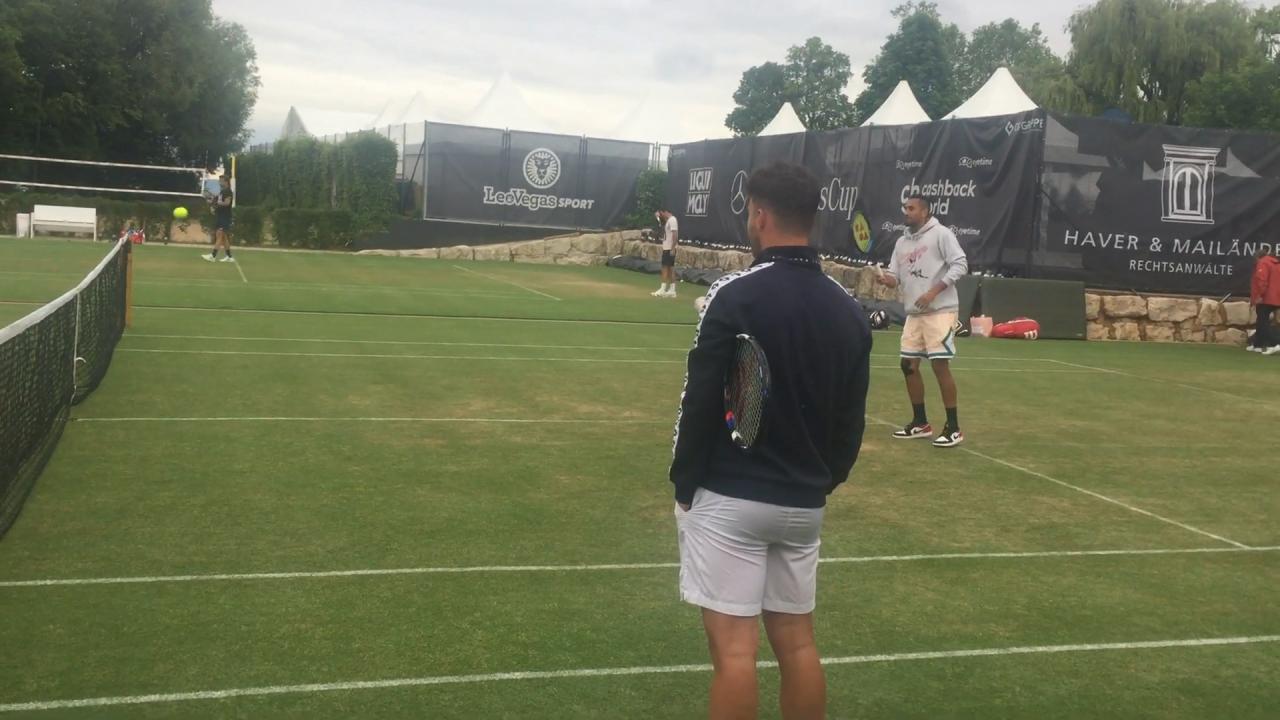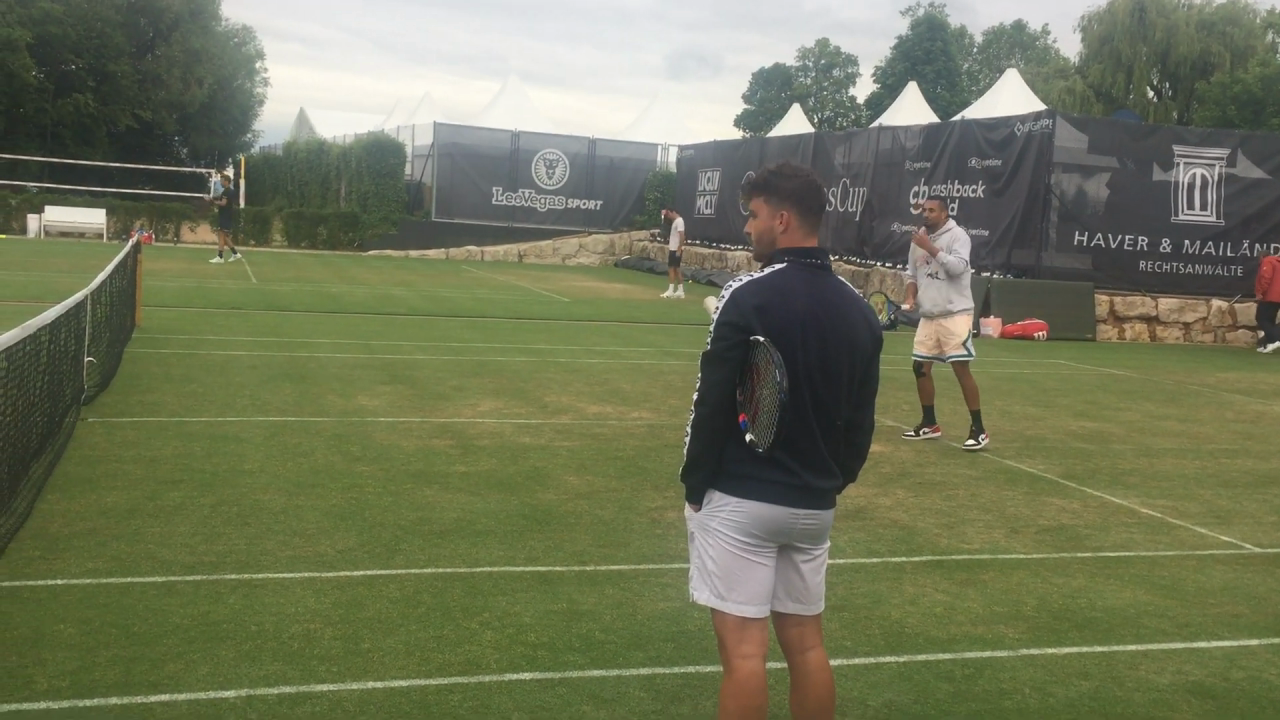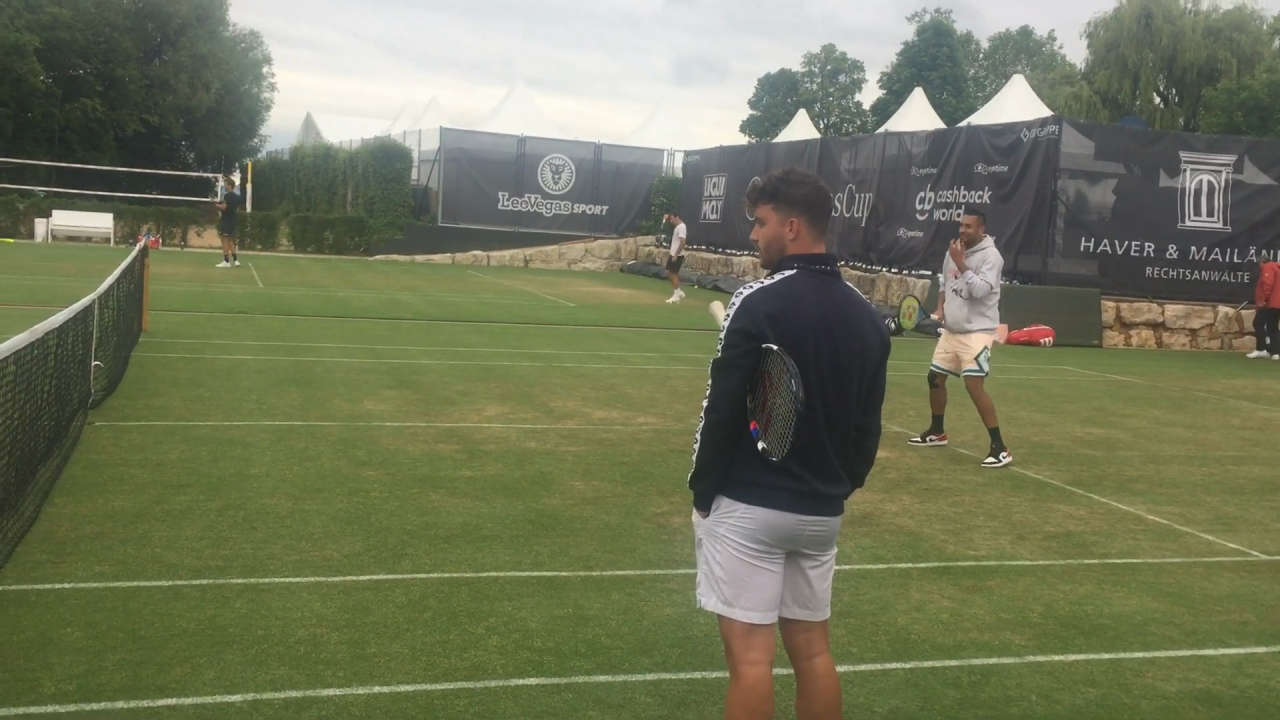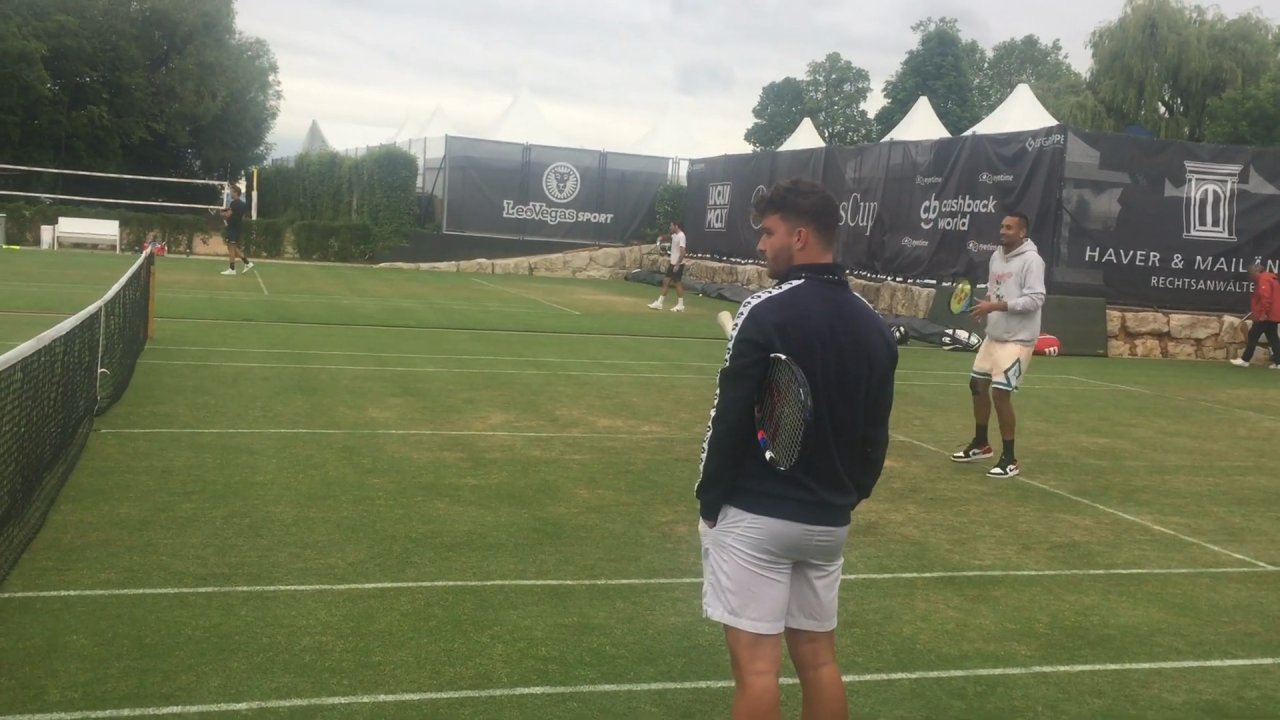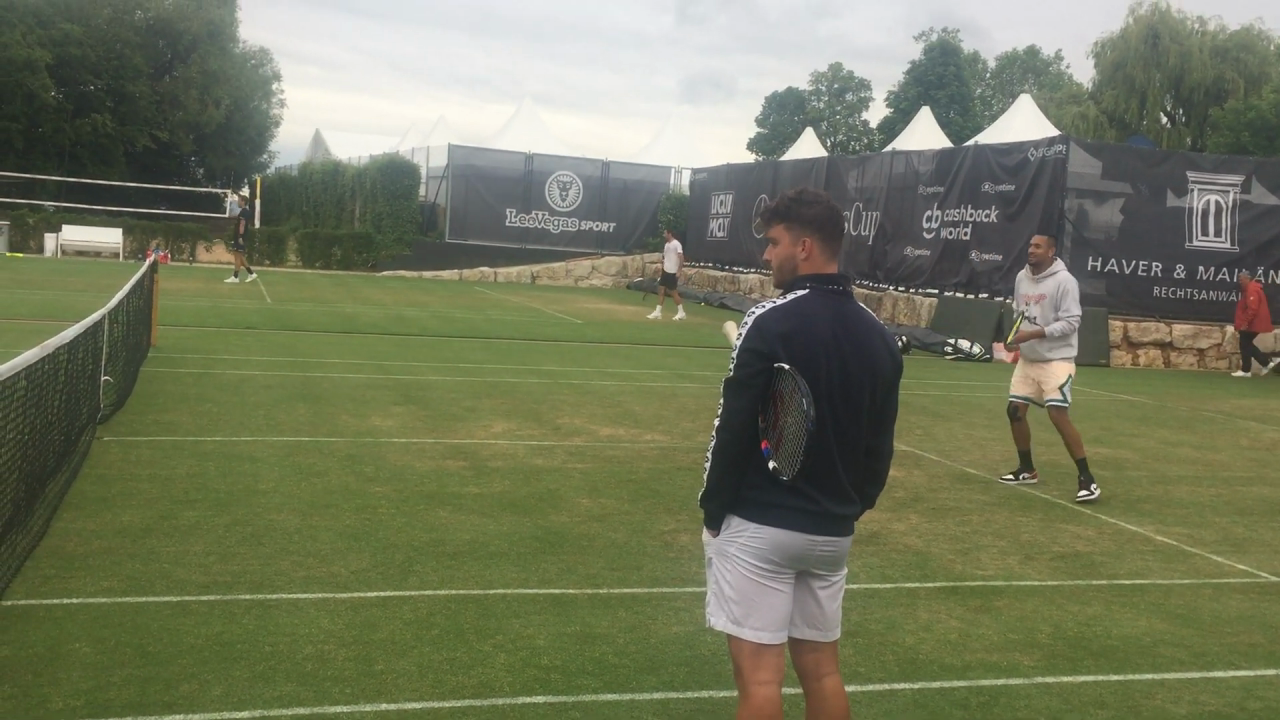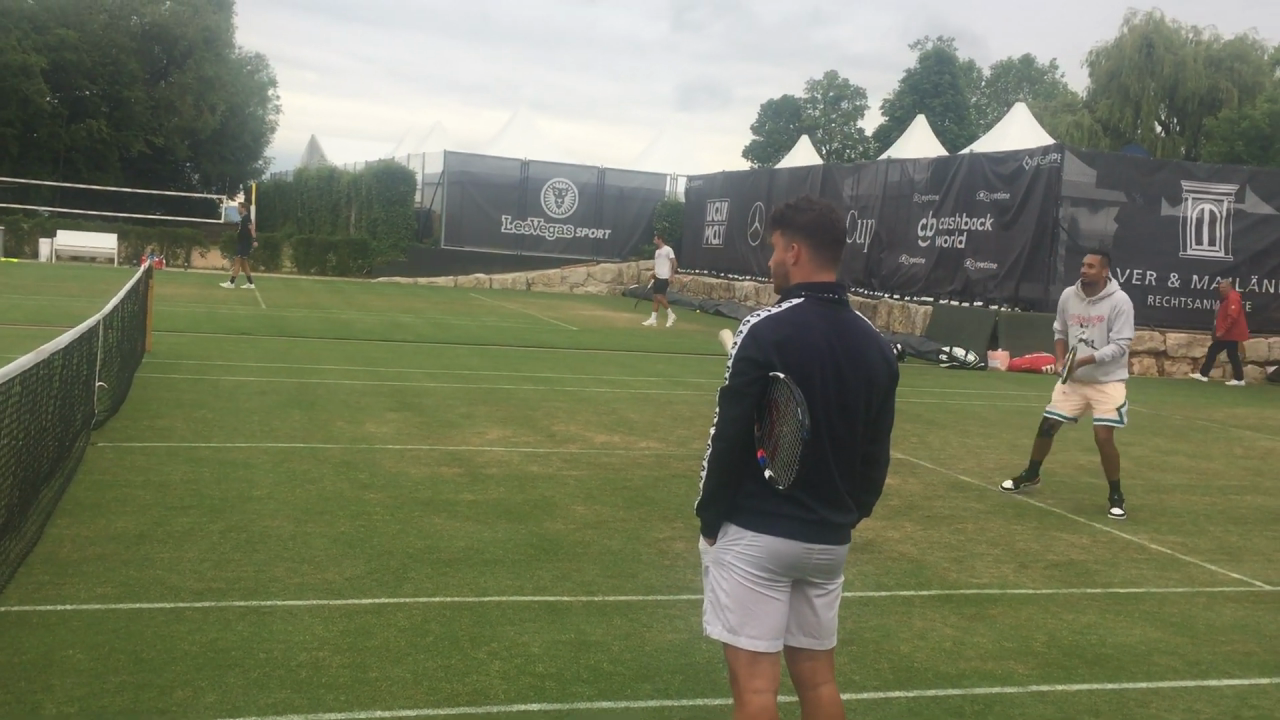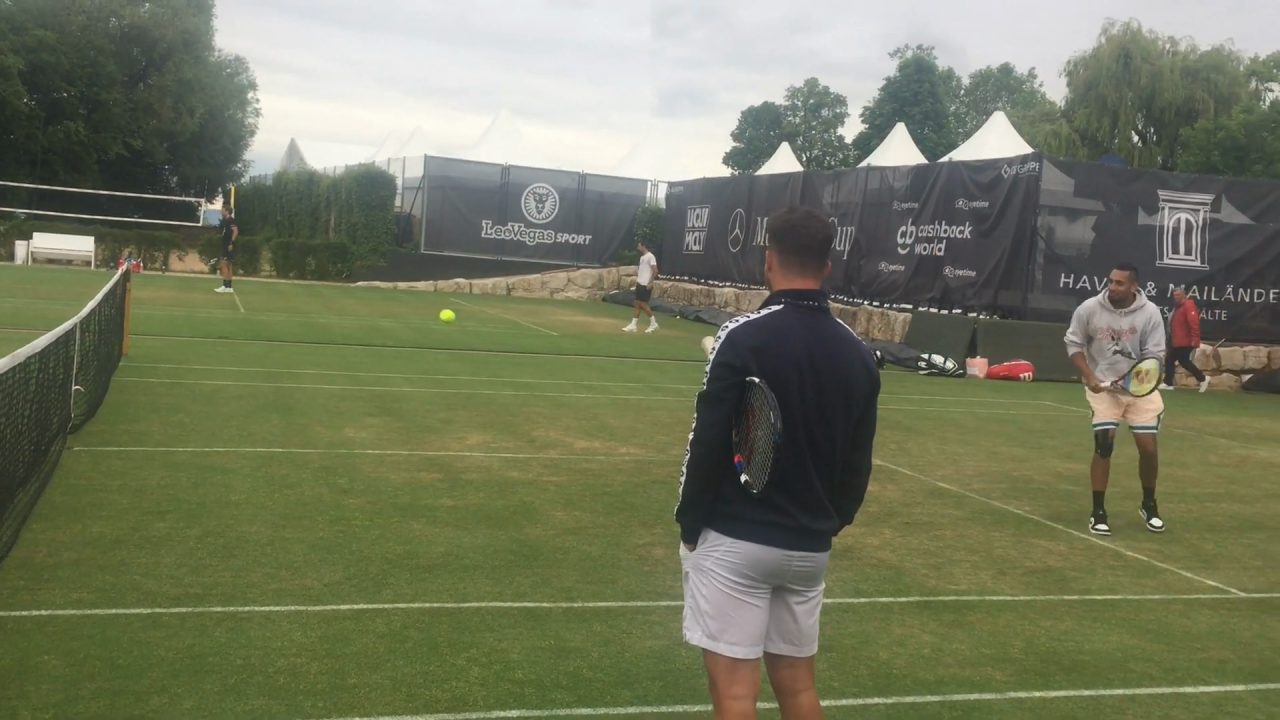
dt=0.3s
person 1, frame 1
left shoulder: (735, 296)
right shoulder: (849, 309)
left elbow: (700, 402)
right elbow: (851, 420)
left wrist: (684, 484)
left hip: (729, 499)
right hip: (803, 503)
left knee: (733, 647)
right knee: (797, 641)
person 1, frame 2
left shoulder: (748, 296)
right shoulder: (858, 309)
left elbow: (712, 403)
right elbow: (861, 420)
left wrist: (694, 484)
left hip: (740, 500)
right hip: (814, 505)
left knee: (743, 648)
right knee: (805, 641)
person 1, frame 3
left shoulder: (759, 303)
right shoulder: (867, 316)
left elbow: (723, 410)
right elbow: (868, 426)
left wrist: (703, 491)
left hip: (748, 507)
right hip: (821, 512)
left knee: (749, 654)
right knee: (812, 648)
person 1, frame 4
left shoulder: (767, 312)
right shoulder: (874, 326)
left elbow: (730, 419)
right elbow: (875, 436)
left wrist: (710, 500)
left hip: (755, 515)
right hip: (828, 522)
left knee: (756, 664)
right knee: (818, 658)
person 1, frame 5
left shoulder: (771, 322)
right shoulder: (879, 336)
left elbow: (733, 429)
right elbow: (880, 446)
left wrist: (713, 510)
left hip: (758, 526)
right hip: (832, 531)
left knee: (759, 675)
right knee: (821, 667)
person 1, frame 6
left shoulder: (765, 331)
right shoulder: (875, 346)
left elbow: (729, 437)
right elbow: (876, 455)
left wrist: (710, 518)
left hip: (755, 534)
right hip: (829, 540)
right knee: (817, 676)
person 1, frame 7
left shoulder: (744, 337)
right shoulder: (857, 353)
left elbow: (708, 443)
right elbow: (858, 464)
left wrist: (690, 525)
left hip: (735, 541)
right hip: (809, 548)
person 2, frame 1
left shoulder: (941, 234)
right shoulder: (902, 242)
left elbow: (960, 265)
right elbow: (895, 276)
left wrist: (934, 291)
right wrist: (885, 278)
left hip: (940, 311)
right hip: (914, 314)
left knee: (940, 367)
right knee: (909, 365)
left ankle: (953, 428)
right ankle: (920, 423)
person 2, frame 2
left shoulder: (957, 235)
right shoulder: (918, 242)
left elbow: (959, 266)
right elbow: (912, 275)
left wrist: (931, 249)
right wrist: (910, 297)
left hip: (956, 314)
right hip: (928, 316)
left knee: (961, 370)
right knee: (920, 367)
left ankle: (978, 429)
right ankle: (929, 424)
person 2, frame 3
left shoulder: (991, 256)
right shoulder: (953, 253)
left elbow: (981, 290)
left wrist: (960, 263)
right wrist: (940, 308)
left hip: (977, 330)
right hip: (951, 330)
left knee: (974, 385)
right knee: (935, 378)
left ankle: (999, 447)
right ankle: (937, 431)
person 2, frame 4
left shoulder: (1031, 261)
right shoulder: (996, 258)
left elbow: (1034, 300)
left wrist: (997, 305)
right wrist: (983, 311)
left hip: (1016, 340)
right hip: (993, 337)
left knee: (1000, 395)
right knee: (976, 386)
left ankle: (1009, 459)
right ankle: (979, 443)
person 2, frame 5
left shoulder: (1064, 281)
right shoulder: (1022, 277)
left elbow: (1071, 323)
left wrist: (1034, 334)
right wrist: (1017, 337)
left hip: (1057, 360)
right hip: (1027, 359)
left knee: (1058, 416)
right knee: (1014, 411)
left ankle: (1086, 478)
right ankle: (1027, 469)
person 2, frame 6
left shoulder: (1120, 302)
right shoulder: (1068, 296)
left elbow: (1120, 346)
left wrist: (1084, 361)
right wrist: (1061, 360)
left hip: (1108, 381)
right hip: (1072, 379)
left knee: (1104, 438)
right knee: (1046, 428)
left ankle: (1116, 496)
right ankle: (1030, 475)
person 2, frame 7
left shoulder: (1150, 312)
right shoulder: (1089, 308)
left elbow: (1155, 355)
right elbow: (1074, 342)
right wrist: (1089, 377)
right hip: (1102, 387)
left knee: (1148, 448)
right knee: (1104, 444)
left ankle: (1149, 504)
right ankle: (1098, 512)
